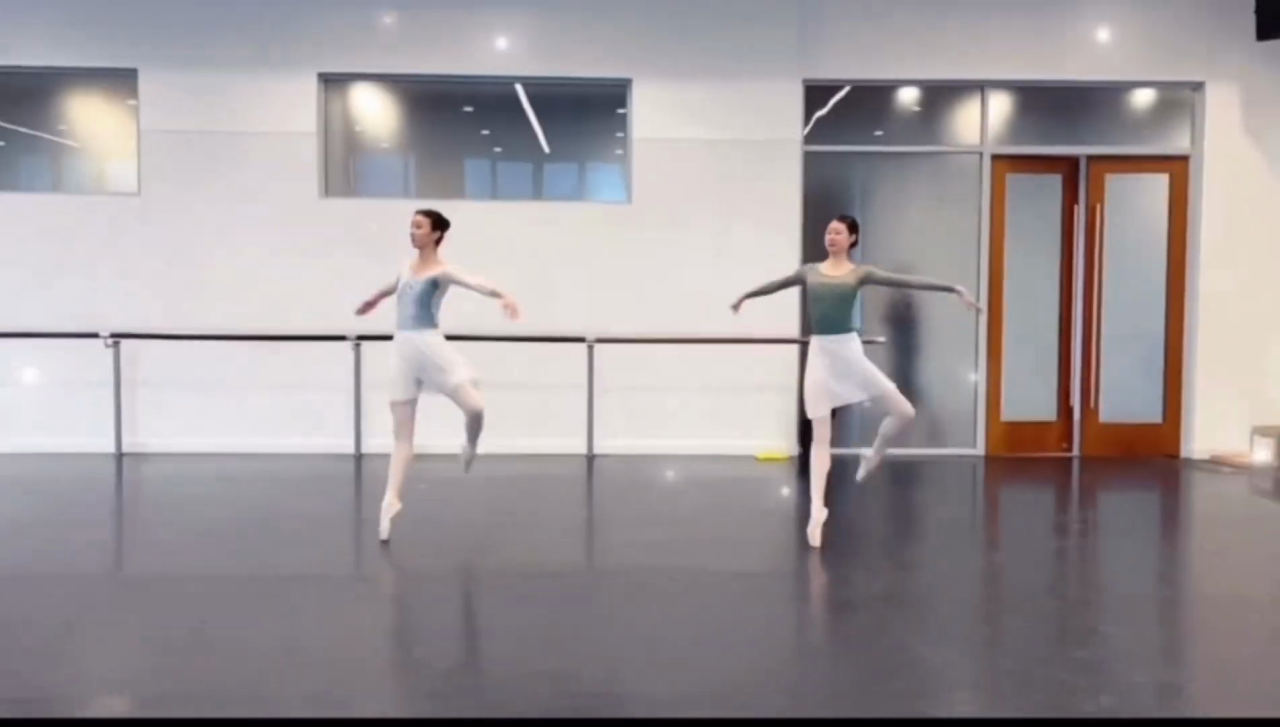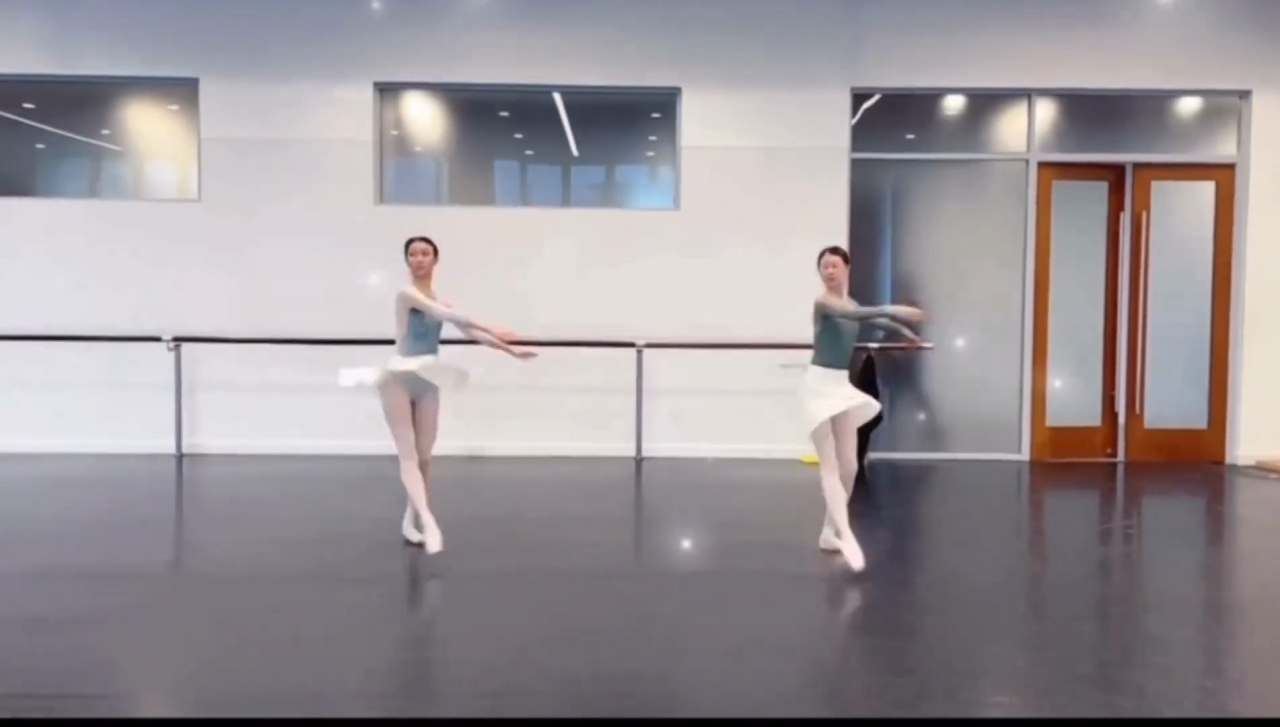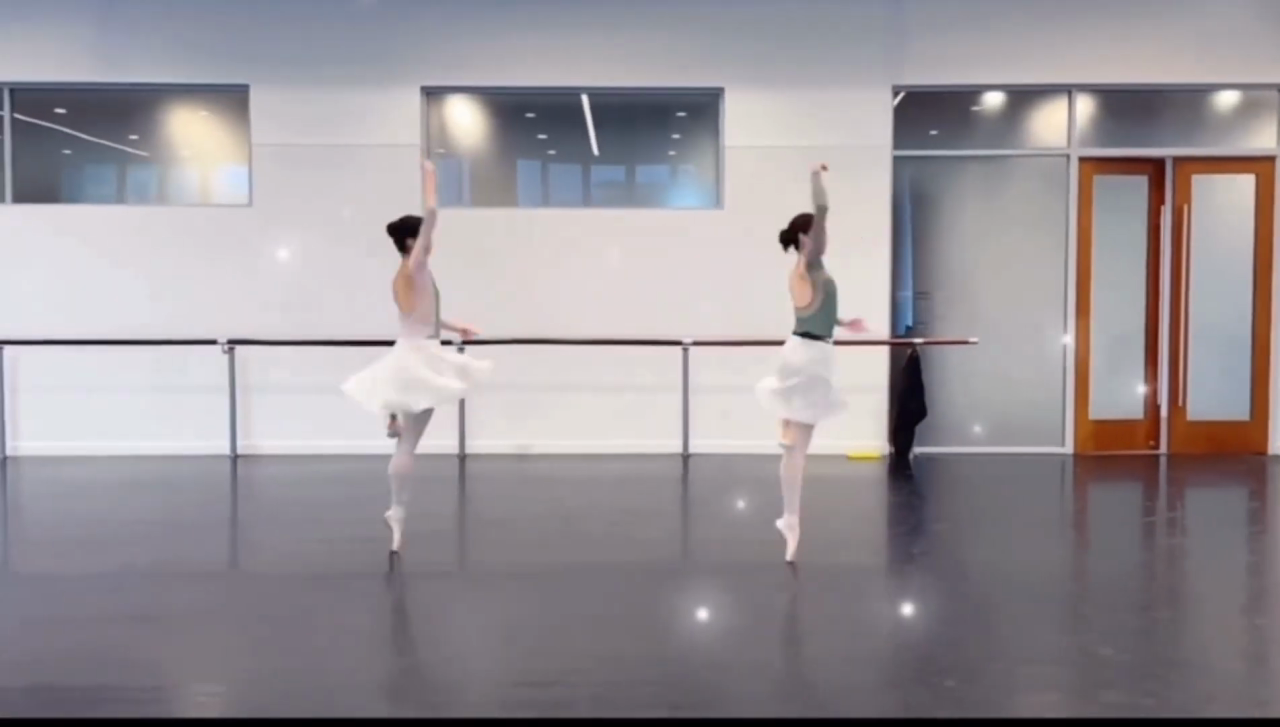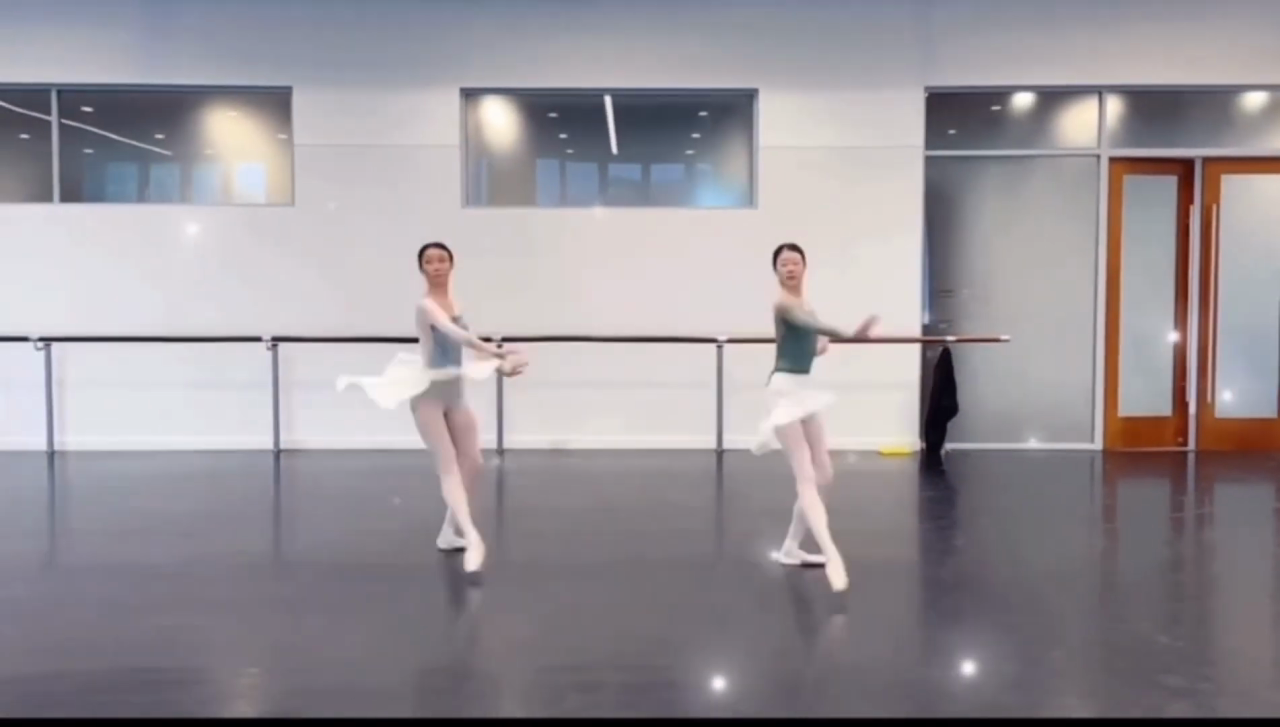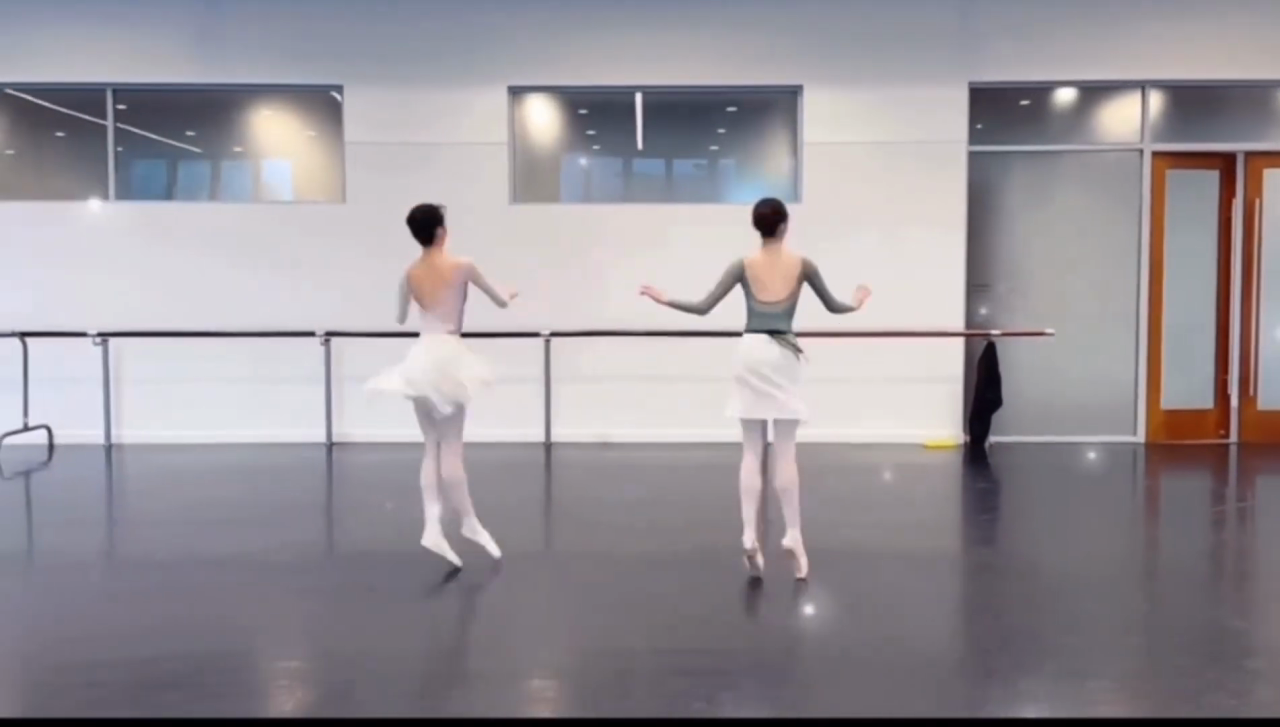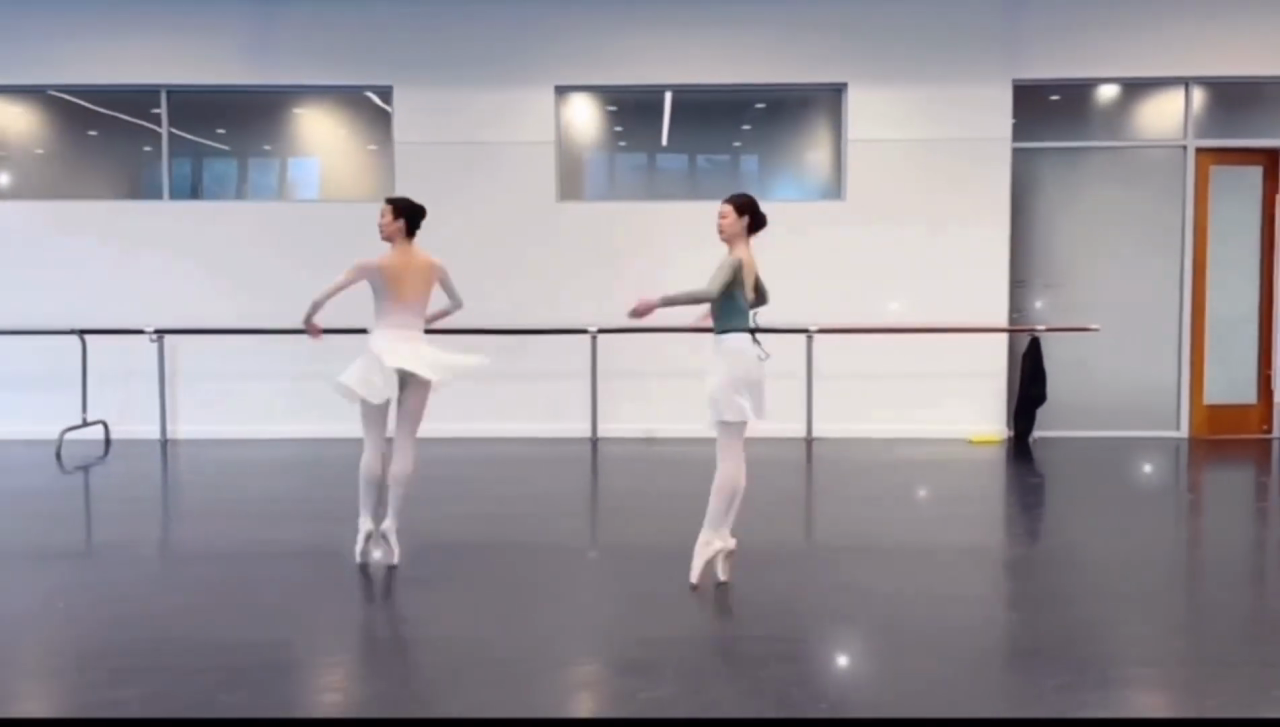
dt=0.7s
person 1, frame 1
left shoulder: (860, 273)
right shoulder: (808, 270)
left elbow: (909, 281)
right elbow: (778, 283)
left wrist: (956, 289)
right wrist: (745, 296)
left hip: (848, 351)
right hip: (819, 354)
left knee: (904, 412)
right knee: (821, 438)
left ankle: (875, 452)
right ankle: (816, 509)
person 1, frame 2
left shoulder: (850, 304)
right shoulder: (823, 301)
left elbow: (875, 316)
right elbow: (857, 313)
left wrist: (903, 327)
right wrist: (895, 311)
left hip: (840, 384)
right hip: (820, 385)
left knee: (848, 467)
right knee: (830, 468)
left ankle: (831, 533)
right ankle: (846, 537)
person 1, frame 3
left shoulder: (806, 274)
right shoulder: (813, 267)
right elbow: (822, 210)
left wrist: (843, 320)
right wrist: (817, 175)
left hip: (796, 354)
right hip: (814, 356)
right knee: (797, 446)
right ankle: (791, 520)
person 1, frame 4
left shoulder: (801, 304)
right shoulder: (784, 306)
right elbow: (811, 325)
left wrist: (818, 343)
right wrist: (849, 334)
left hip: (802, 390)
right hip: (786, 391)
left knee: (823, 475)
right knee: (806, 480)
left ankle: (791, 547)
right ankle: (831, 555)
person 1, frame 5
left shoulder: (742, 266)
right shoulder: (804, 265)
left elbow: (703, 307)
right elbow: (834, 306)
left wrist: (663, 299)
right wrist: (857, 302)
left hip: (751, 352)
right hip: (785, 355)
left knee: (752, 454)
right knee: (786, 455)
left ankle: (750, 535)
right ankle: (794, 536)
person 1, frame 6
left shoulder: (734, 259)
right shoulder: (742, 259)
left elbow: (709, 293)
right elbow: (761, 297)
left wrist: (658, 302)
left hip: (732, 352)
right hip: (740, 352)
left knee: (728, 454)
right knee: (732, 454)
left ankle: (712, 536)
right ankle: (720, 536)
person 2, frame 1
left shoulder: (442, 271)
right shoulder: (408, 268)
left elbow: (476, 283)
right elbow: (395, 287)
left wrist: (503, 296)
right wrist: (373, 299)
left hip: (430, 348)
right hip: (403, 352)
left knee: (475, 408)
right knee: (402, 435)
left ankle: (470, 444)
right ankle: (390, 501)
person 2, frame 2
left shoulder: (436, 301)
right shoulder: (407, 294)
left elbow: (469, 330)
right elbow: (447, 312)
left wrist: (509, 349)
right wrist: (499, 336)
left hip: (427, 380)
right hip: (398, 376)
left knee: (423, 457)
right knee: (408, 455)
left ankle: (410, 520)
right ankle: (427, 520)
person 2, frame 3
left shoulder: (404, 276)
right shoulder: (417, 267)
right elbow: (432, 213)
left wrist: (454, 327)
right wrist: (430, 174)
left hip: (407, 360)
right hip: (420, 359)
right knee: (408, 447)
right ankle: (397, 513)
person 2, frame 4
left shoulder: (451, 304)
right shoulder: (425, 304)
left elbow: (467, 337)
right elbow: (456, 336)
left wrist: (501, 357)
right wrist: (498, 355)
left hip: (456, 391)
right hip: (427, 393)
left knee: (474, 466)
right knee: (449, 468)
left ankle: (450, 533)
right ankle: (473, 536)
person 2, frame 5
left shoulder: (409, 274)
right shoulder: (463, 266)
left elbow: (401, 319)
right elbow: (501, 300)
right wrist: (506, 294)
left hip: (420, 358)
right hip: (447, 357)
left knee: (435, 449)
right knee: (450, 450)
left ankle: (434, 530)
right ankle: (472, 526)
person 2, frame 6
left shoulder: (373, 265)
right shoulder: (434, 266)
left elbow: (327, 294)
right elbow: (457, 303)
left wrist: (311, 316)
left hip: (381, 354)
right hip: (416, 354)
left knee: (374, 445)
right knee: (405, 444)
left ankle: (367, 522)
right ankle: (390, 525)
